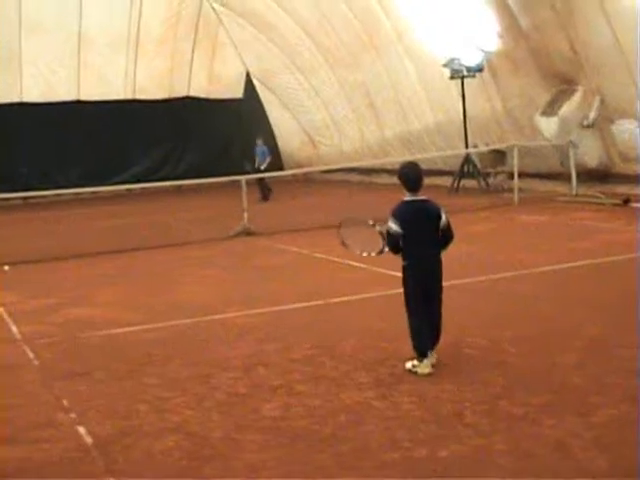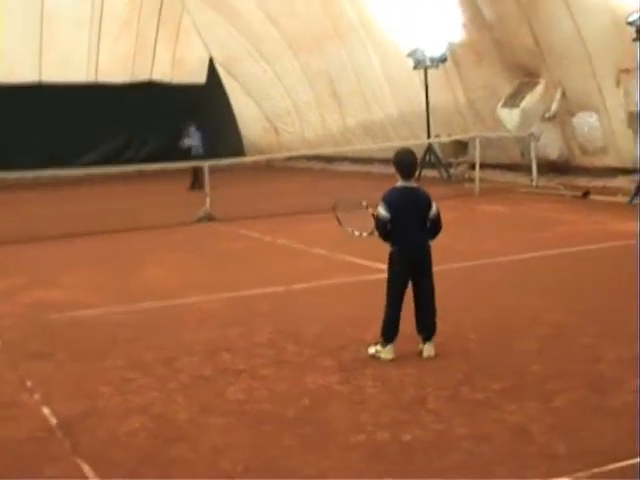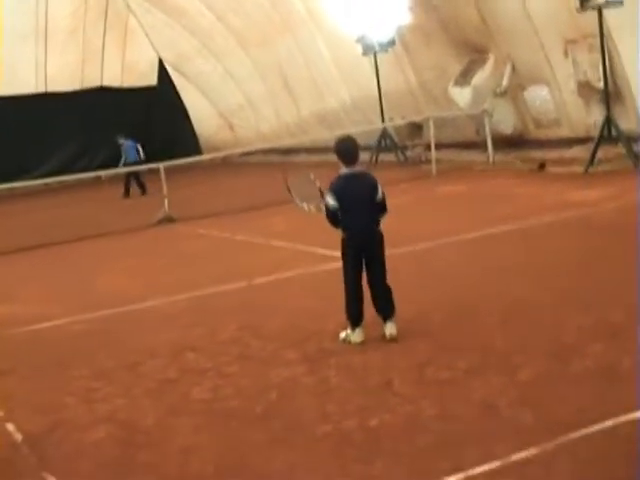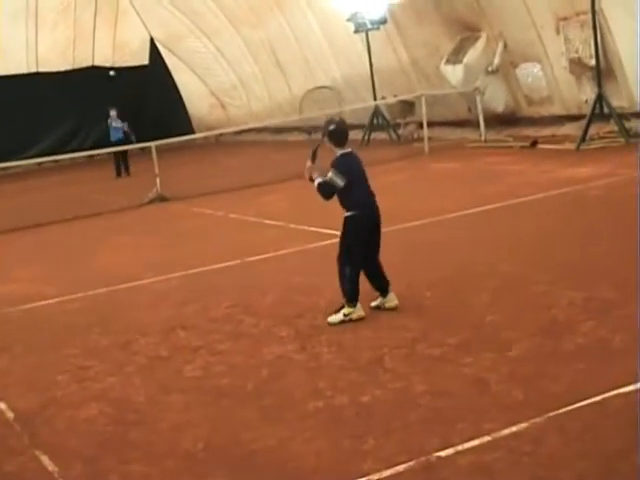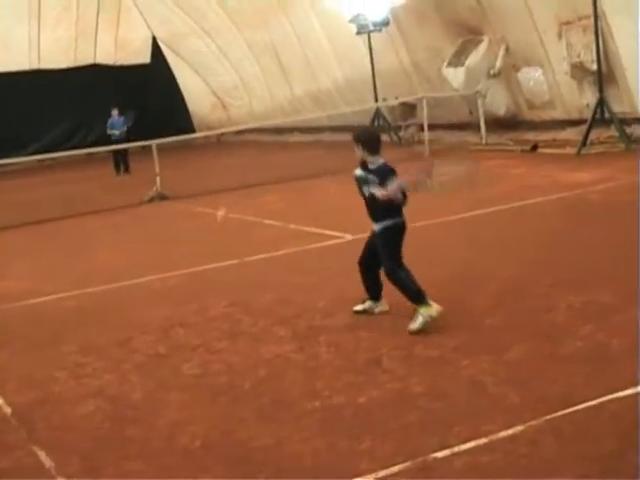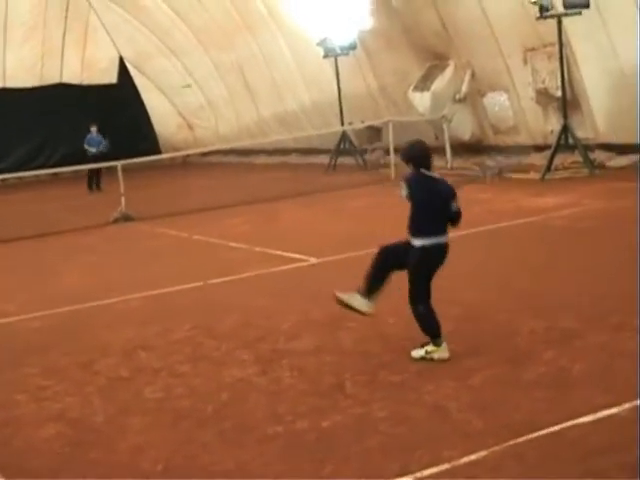
dt=0.7s
person 1, frame 1
left shoulder: (399, 212)
right shoulder: (434, 208)
left elbow: (393, 244)
right elbow: (447, 235)
left wrist: (405, 250)
left hip: (412, 267)
right hip: (433, 264)
left knee: (416, 312)
right knee: (433, 308)
left ankle: (423, 360)
right ankle: (430, 351)
person 1, frame 2
left shoulder: (390, 197)
right shoulder: (425, 197)
left elbow: (382, 228)
right elbow: (436, 225)
left wrist: (393, 239)
left hip: (400, 254)
right hip: (422, 254)
left knee: (394, 299)
right knee: (424, 298)
left ankle: (387, 345)
right ankle: (427, 343)
person 1, frame 3
left shoulder: (336, 186)
right shoulder: (370, 180)
left elbow: (332, 217)
right elbow: (382, 208)
left hip: (351, 239)
right hip: (373, 236)
left knee: (352, 283)
right knee: (378, 279)
left ankle: (355, 329)
right ankle: (389, 322)
person 1, frame 4
left shoulder: (340, 163)
right shoulder: (352, 159)
left elbow: (327, 192)
left wrist: (315, 176)
right wrist: (318, 177)
left hip: (357, 216)
right hip: (371, 212)
left knee: (347, 260)
right knee: (368, 257)
left ankle: (352, 307)
right ankle: (386, 295)
person 1, frame 5
left shoulder: (387, 171)
right shoulder: (363, 169)
left elbow: (401, 200)
right elbow: (364, 188)
left wrist: (395, 195)
right wrist: (380, 194)
left hip: (391, 226)
right hip: (379, 226)
left knee: (393, 267)
right knee: (366, 262)
left ankle: (425, 306)
right ankle: (375, 300)
person 1, frame 6
left shoulder: (413, 181)
right shoulder: (446, 189)
left elbow: (407, 194)
right elbow: (454, 219)
left hip: (424, 249)
right hip: (437, 246)
left knee: (418, 297)
right knee: (385, 255)
left ankle: (437, 345)
right ankle: (363, 298)
